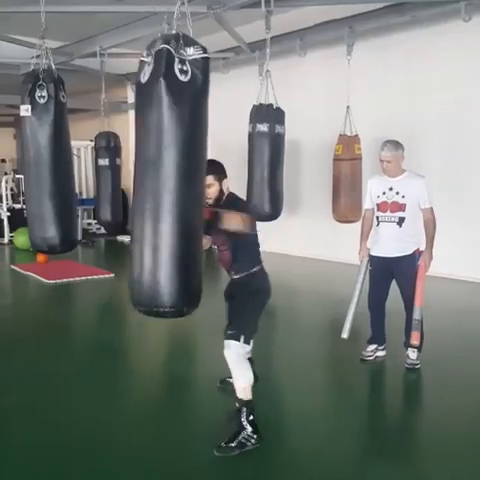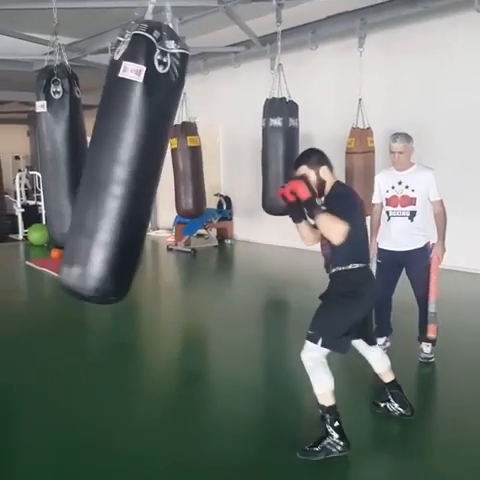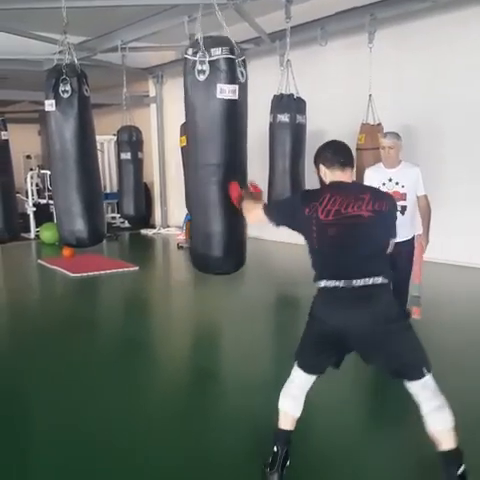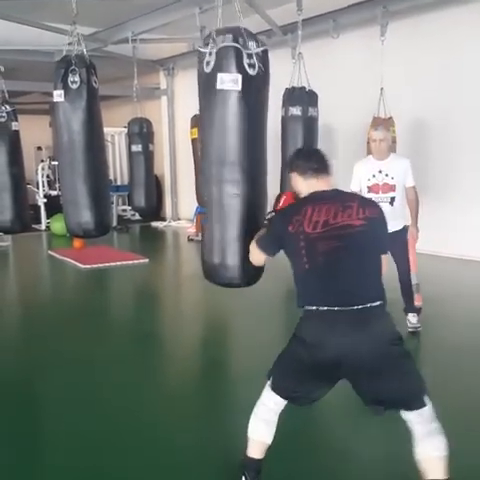
dt=1s
person 1, frame 1
left shoulder: (235, 206)
right shoulder: (212, 211)
left elbow: (239, 222)
right elbow: (204, 242)
left wrist: (212, 217)
left hip: (253, 284)
right hip: (238, 282)
left knee: (232, 347)
right knee: (237, 336)
left ankle: (248, 426)
right ankle: (245, 375)
person 1, frame 2
left shoulder: (344, 195)
right shoulder: (330, 199)
left elbow: (338, 235)
right elbow: (310, 238)
left wrist: (310, 203)
right wrist: (297, 208)
left hip: (350, 284)
right hip: (356, 283)
left knee: (312, 353)
right knee: (364, 342)
left ankle: (335, 434)
right ankle: (397, 400)
person 1, frame 3
left shoulder: (307, 202)
right shoulder: (383, 201)
left elbow: (255, 214)
left wrist: (243, 197)
left hip: (331, 305)
right hip: (377, 303)
left knee: (300, 376)
right knee: (422, 384)
person 1, frame 4
left shoulder: (288, 217)
right shoulder: (370, 209)
left elbow: (256, 256)
right elbow: (380, 265)
left hip: (318, 330)
right hip: (372, 327)
left knee: (272, 398)
right knee: (420, 413)
person 2, frame 1
left shoulder: (417, 183)
right shoulder: (374, 183)
left elbow: (428, 217)
left wrist: (428, 249)
right wrist: (363, 244)
left hip: (407, 254)
right hip: (378, 254)
left knee: (412, 303)
right knee: (375, 301)
left ankle: (413, 348)
right ankle: (377, 344)
person 2, frame 2
left shoulder: (426, 175)
right shoulder: (381, 177)
left elbow: (438, 209)
left wrist: (440, 242)
right wrist: (373, 239)
left hip: (417, 248)
right hip: (387, 248)
left knee: (424, 297)
right knee: (381, 294)
left ankle: (426, 342)
right ankle: (383, 335)
person 2, frame 3
left shoulder: (413, 171)
right shoulder: (370, 173)
left elbow: (423, 202)
left wrist: (424, 233)
left hip: (405, 239)
left knee: (401, 283)
person 2, frame 4
left shoulder: (403, 164)
right shoulder: (360, 166)
left elbow: (411, 194)
left wrist: (414, 224)
left hip: (397, 228)
left knee: (405, 272)
left ankle: (412, 312)
